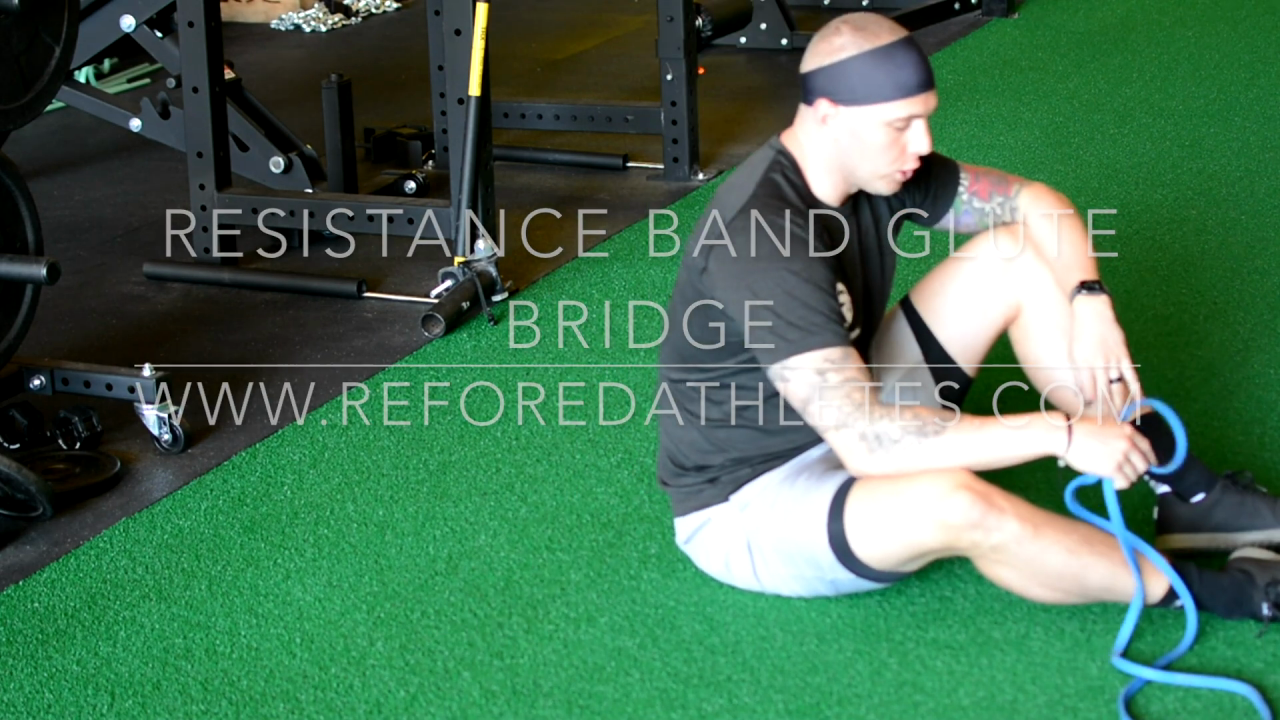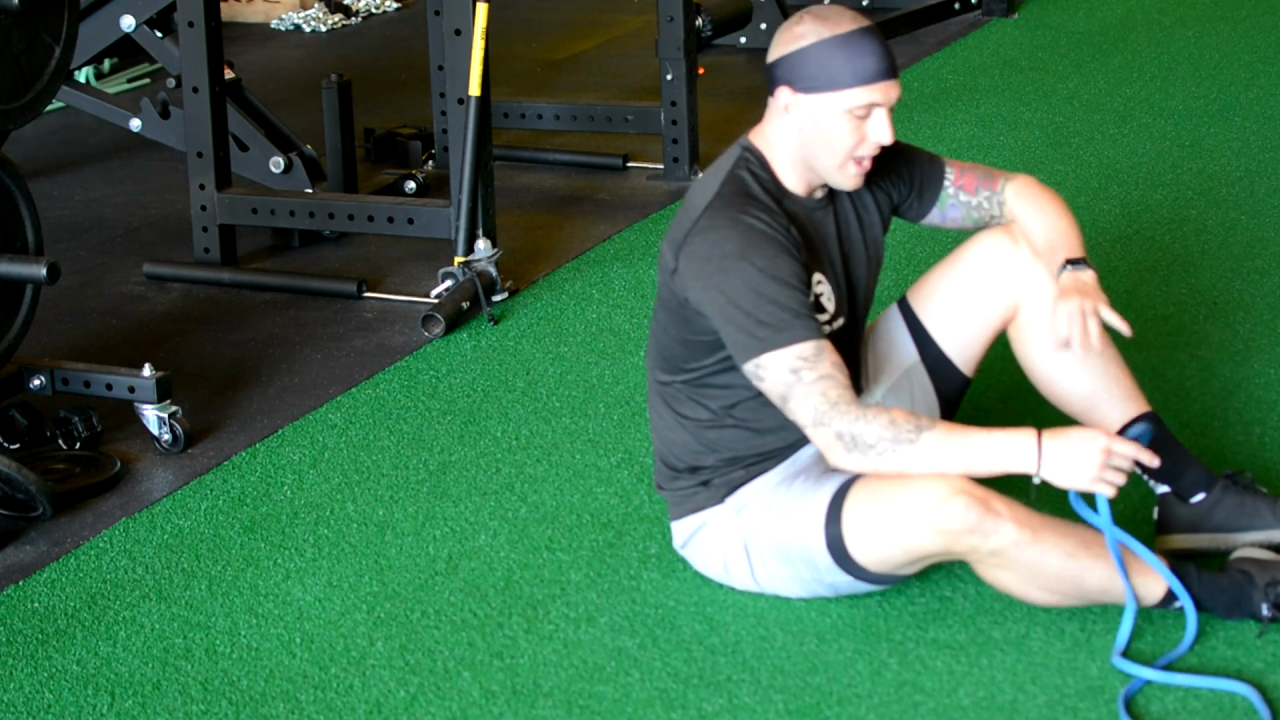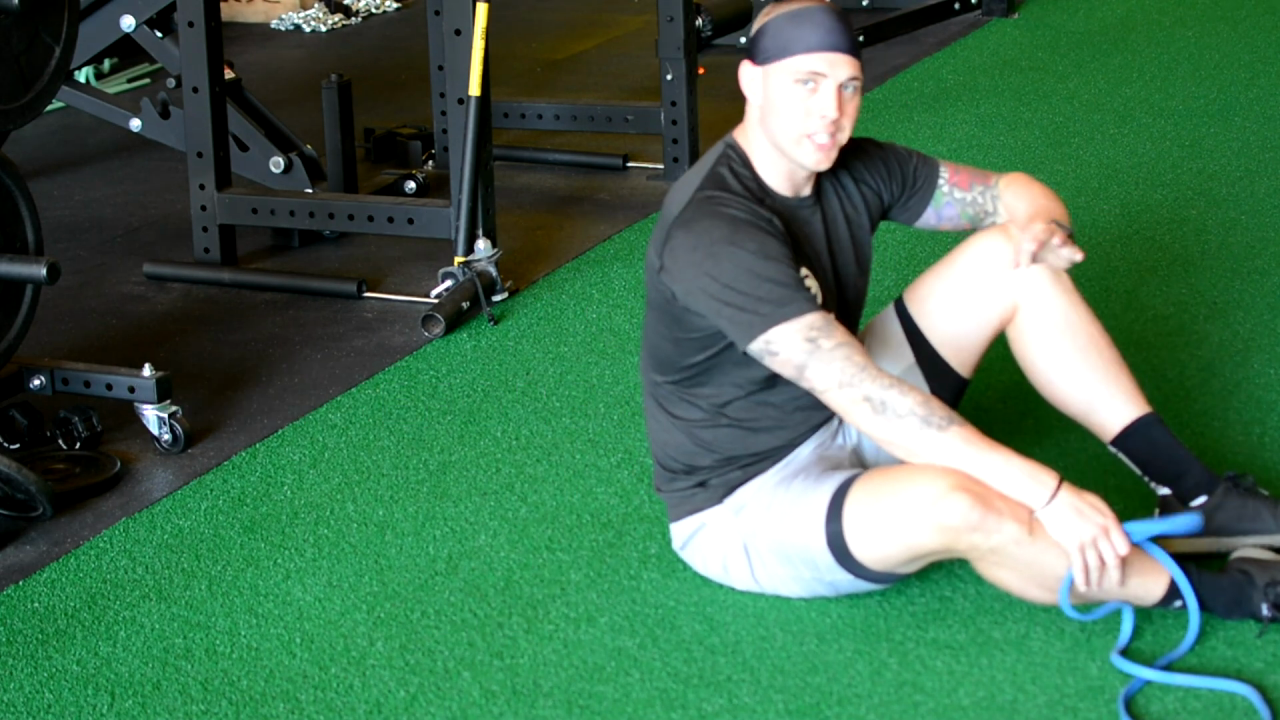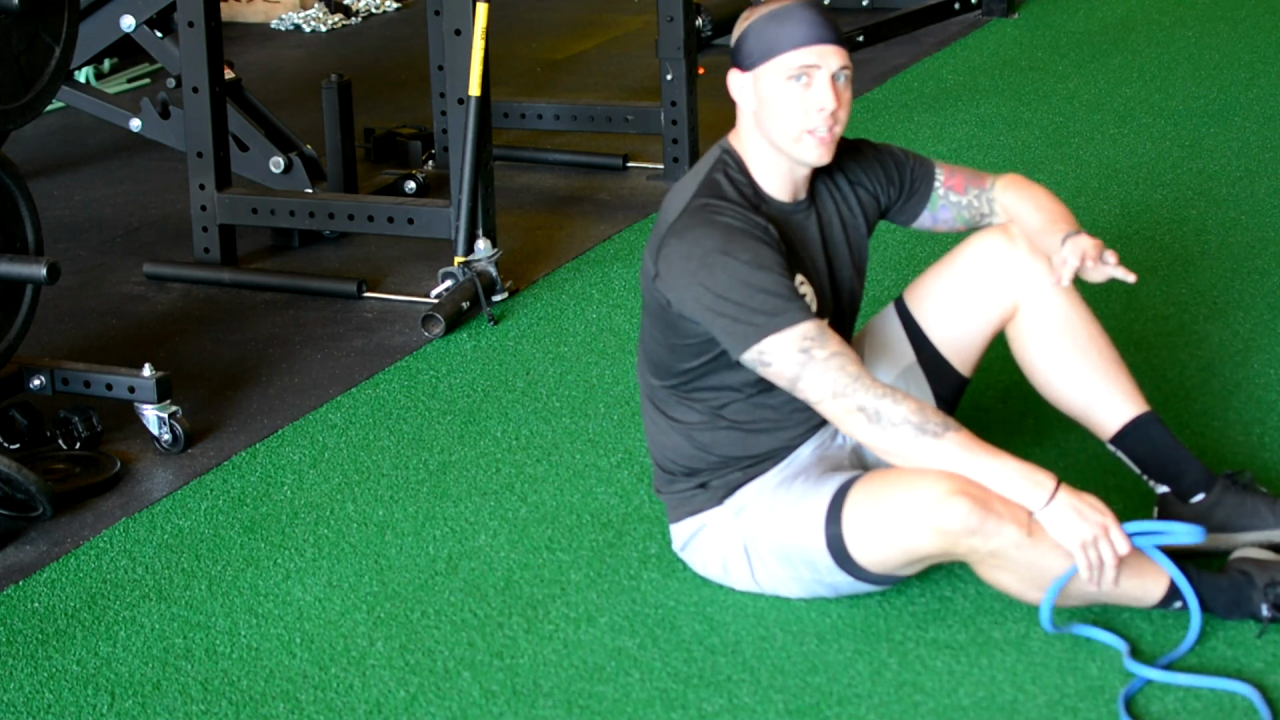
dt=0.4s
person 1, frame 1
left shoulder: (878, 163)
right shoulder: (761, 242)
left elbow: (1037, 204)
right elbow: (868, 444)
left wrist: (1088, 302)
right wrist: (1061, 433)
left hip: (842, 417)
right hip: (748, 507)
left knee: (1019, 254)
right knee: (959, 503)
left ankle: (1188, 494)
right ankle: (1206, 590)
person 1, frame 2
left shoulder: (859, 160)
right shoulder: (731, 239)
left elbow: (1020, 194)
right elbow: (844, 439)
left wrist: (1075, 275)
right wrist: (1039, 451)
left hip: (834, 413)
right hip: (745, 508)
left knee: (1012, 252)
right knee: (954, 509)
left ankle: (1190, 495)
right ankle: (1203, 591)
person 1, frame 3
left shoulder: (850, 166)
right shoulder: (713, 233)
left elbow: (1011, 192)
right elbow: (863, 396)
left wrist: (1044, 230)
right wrist: (1049, 495)
left hip: (836, 420)
right hip: (744, 507)
left knee: (1007, 255)
right knee: (953, 502)
left ankle: (1191, 495)
right ankle: (1201, 589)
person 1, frame 4
left shoulder: (846, 168)
right shoulder: (709, 239)
left elbow: (1010, 194)
right elbow: (858, 407)
left wrist: (1070, 241)
right wrist: (1047, 496)
left hip: (835, 418)
right hip: (745, 509)
left knee: (1013, 251)
right knee: (954, 508)
left ankle: (1192, 495)
right ankle: (1202, 591)
